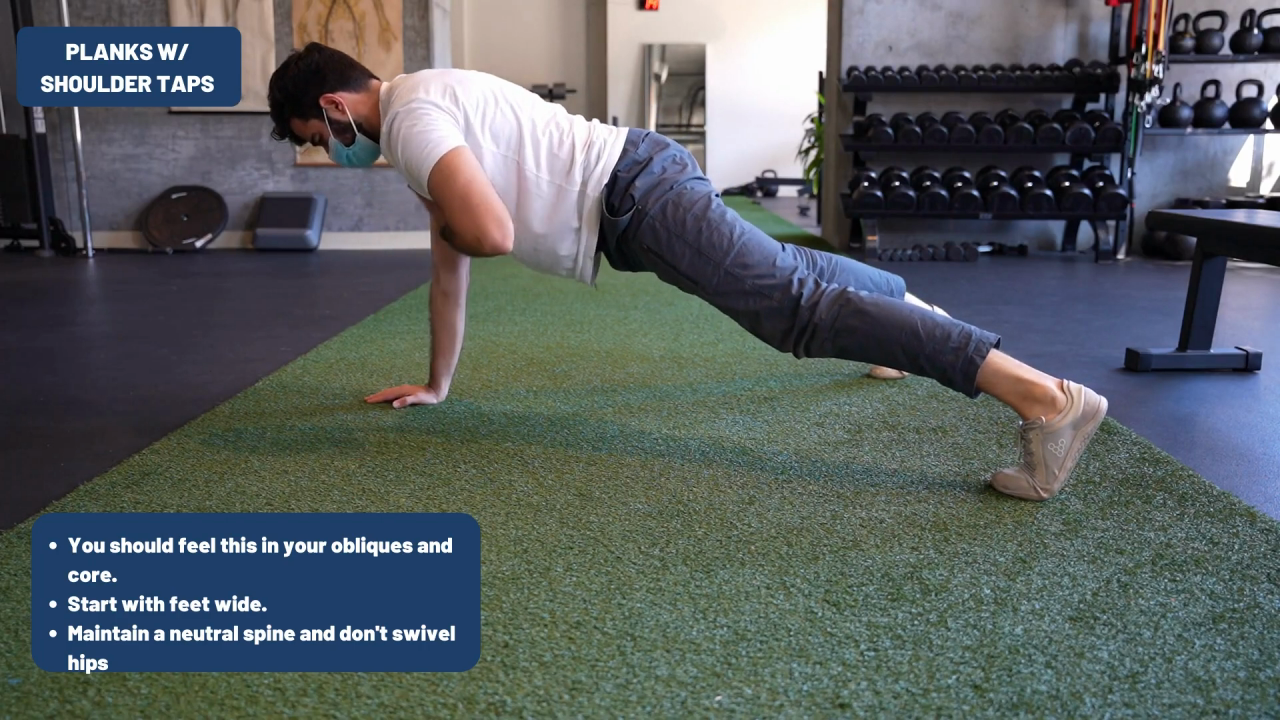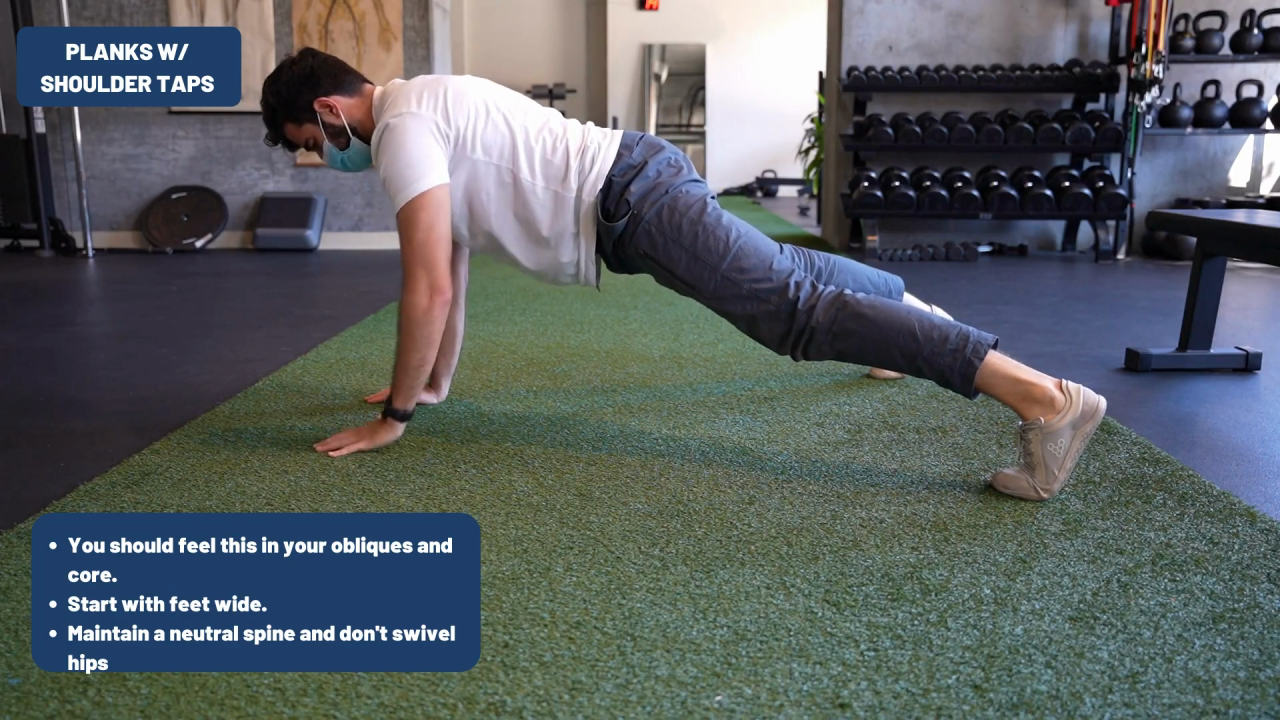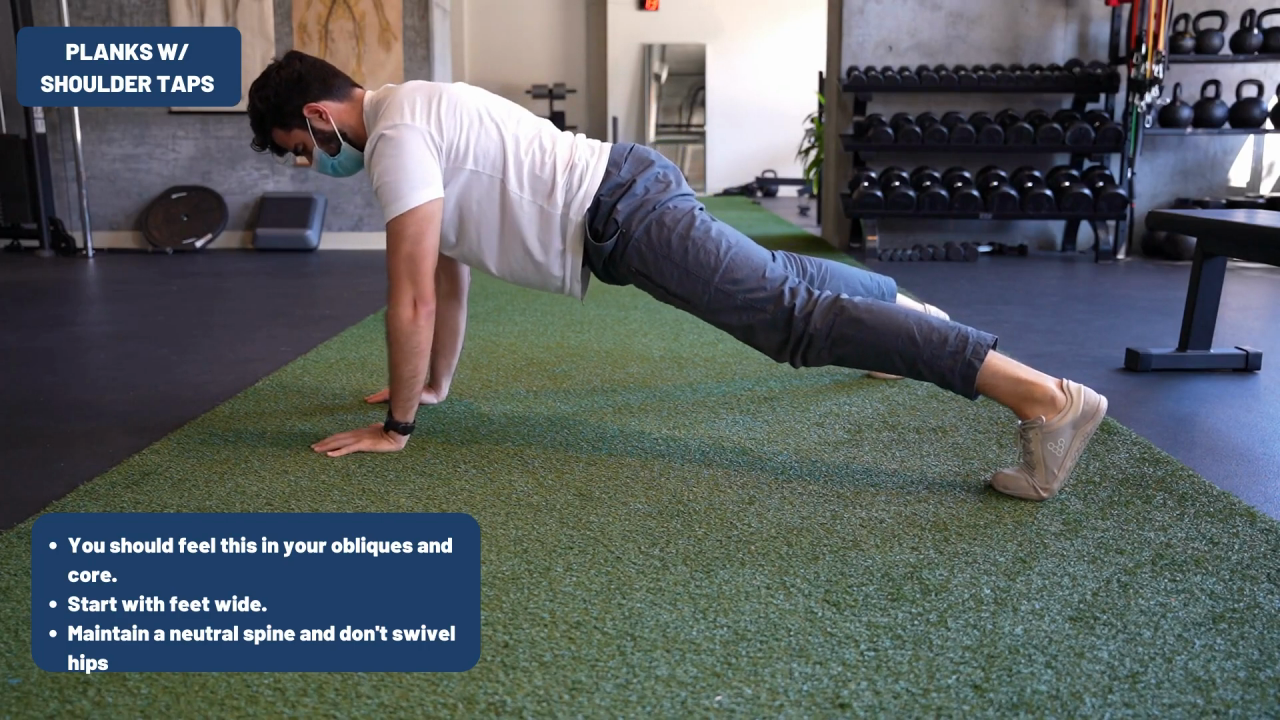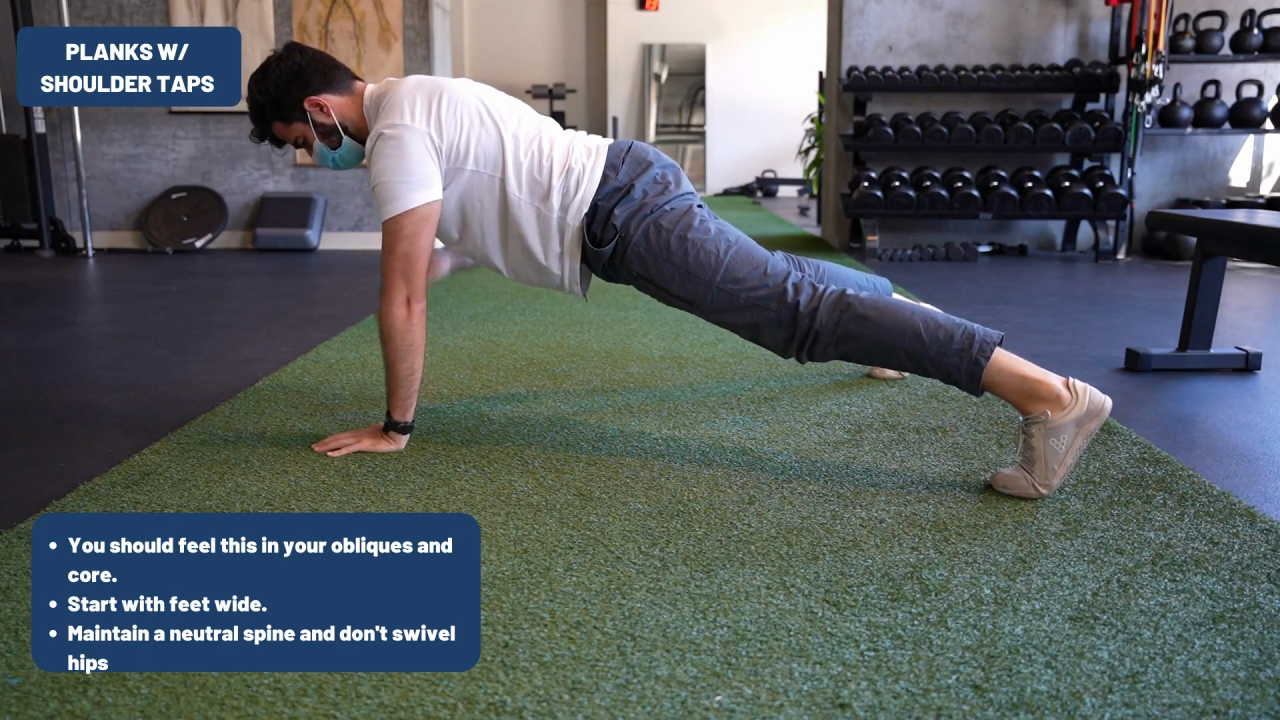
dt=0.3s
person 1, frame 1
left shoulder: (411, 117)
right shoulder: (424, 111)
left elbow: (490, 233)
right elbow: (455, 244)
left wrist: (443, 234)
right wrist: (435, 382)
left hip: (639, 194)
right hip: (639, 190)
left knee: (797, 304)
right knee: (781, 270)
left ankle: (1044, 397)
right ankle: (906, 306)
person 1, frame 2
left shoulder: (401, 131)
right shoulder: (421, 113)
left elbow: (431, 287)
right elbow: (448, 270)
left wrist: (393, 414)
right wrist: (437, 381)
left hip: (633, 200)
right hip: (638, 186)
left knee: (793, 309)
right knee: (781, 271)
left ankle: (1042, 396)
right ankle: (910, 305)
person 1, frame 3
left shoulder: (394, 138)
right shoulder: (413, 114)
left elbow: (410, 297)
right elbow: (448, 270)
left wrist: (395, 425)
right wrist: (435, 383)
left hip: (624, 215)
right hip: (627, 192)
left knee: (790, 316)
right knee: (773, 276)
left ankle: (1045, 396)
right ankle: (907, 306)
person 1, frame 4
left shoulder: (396, 136)
right shoulder: (416, 104)
left elbow: (401, 298)
right elbow: (494, 210)
left wrist: (395, 424)
right wrist: (437, 259)
left hip: (623, 218)
right hip: (629, 182)
left knee: (793, 310)
right knee: (775, 278)
left ankle: (1048, 394)
right ankle: (899, 306)
